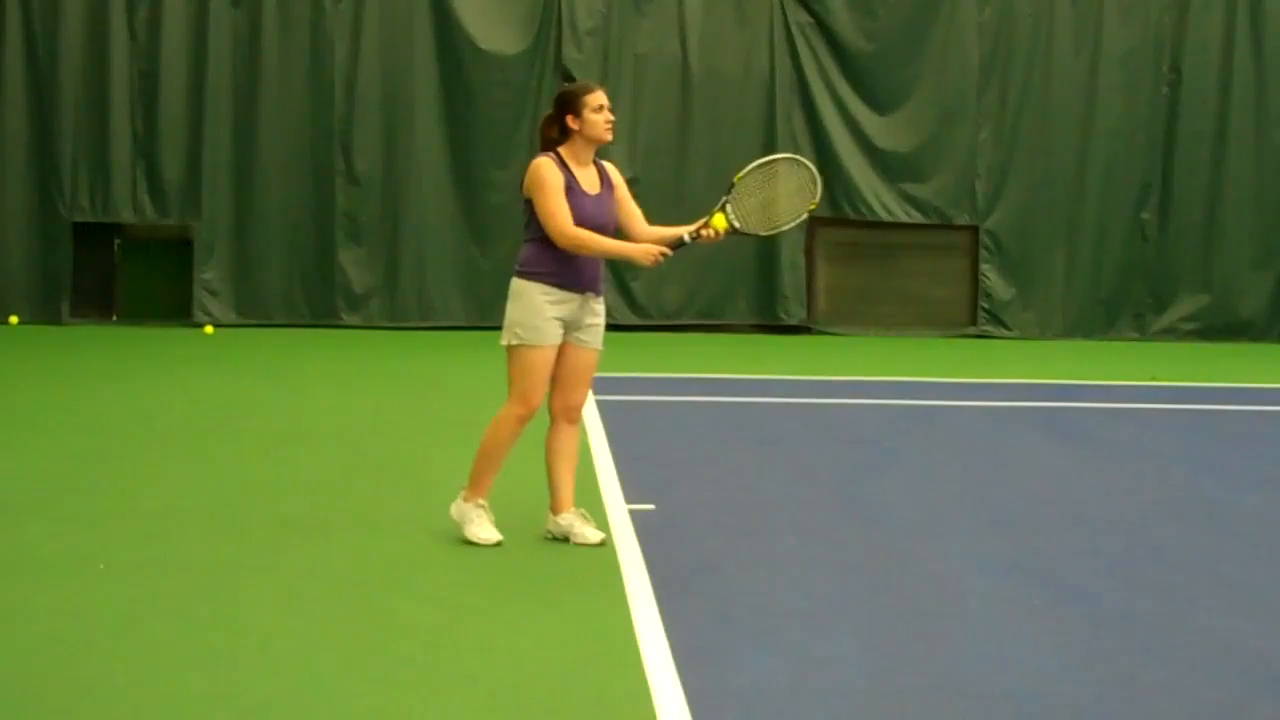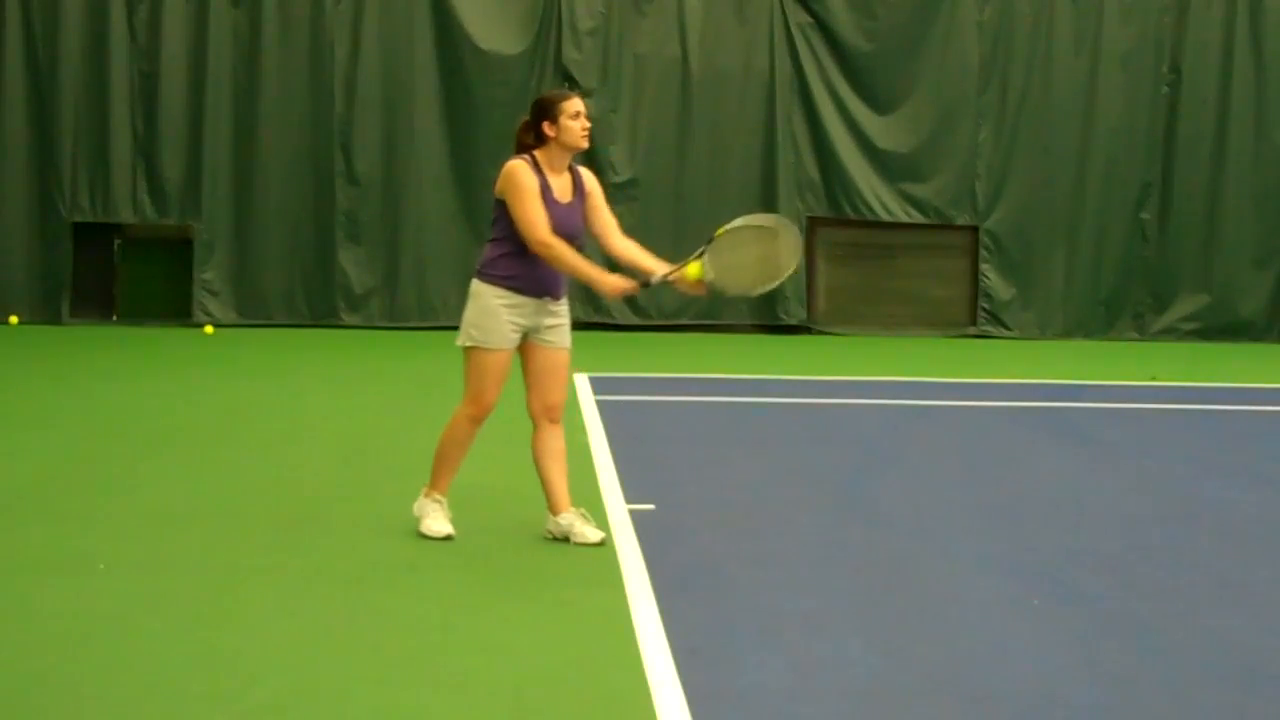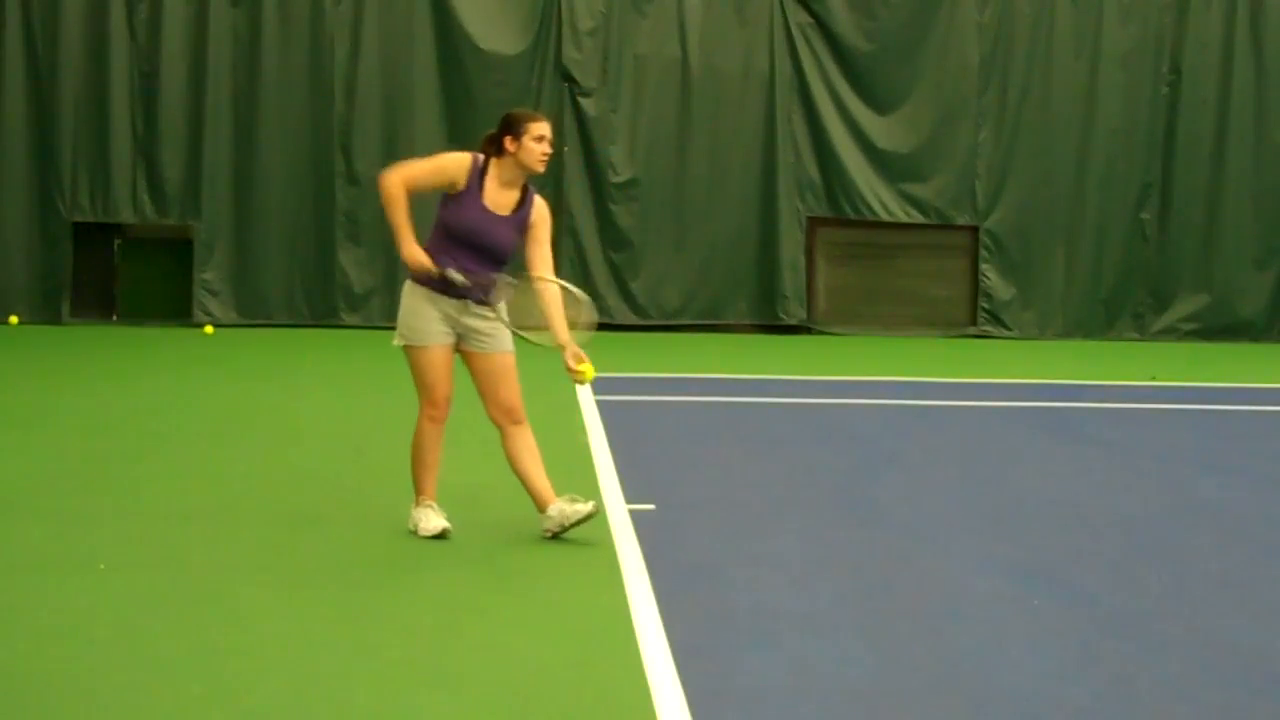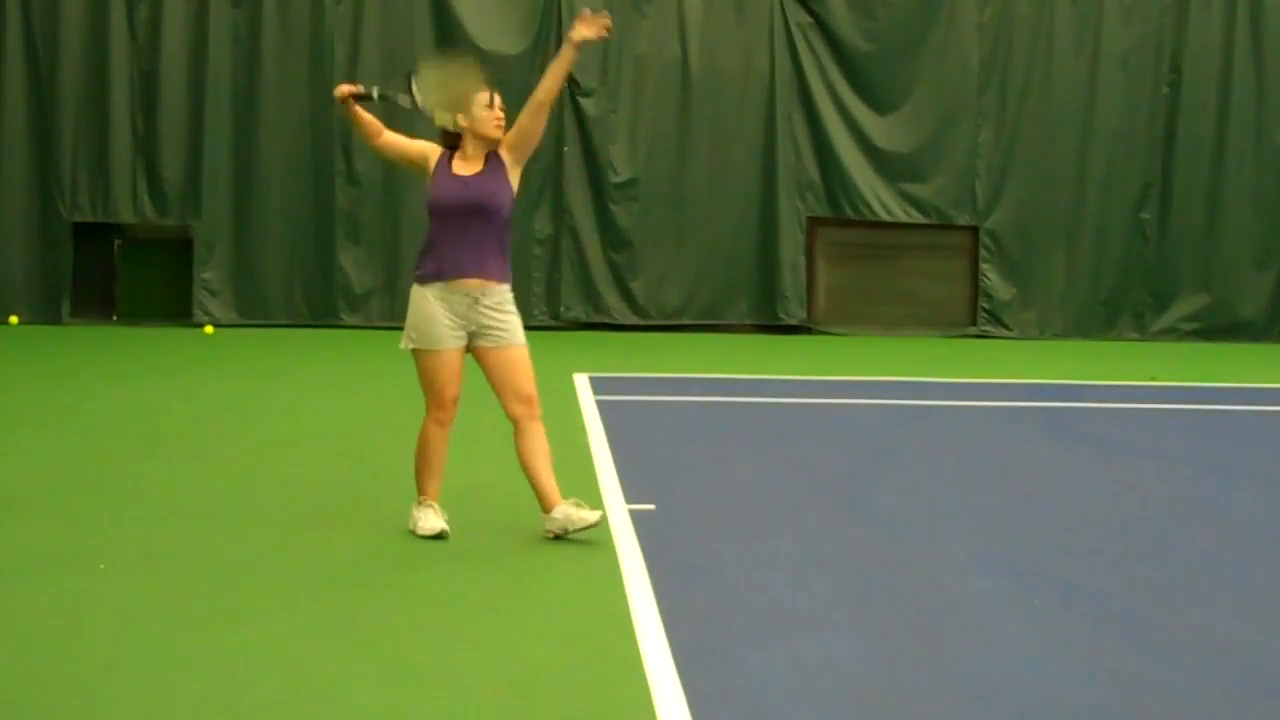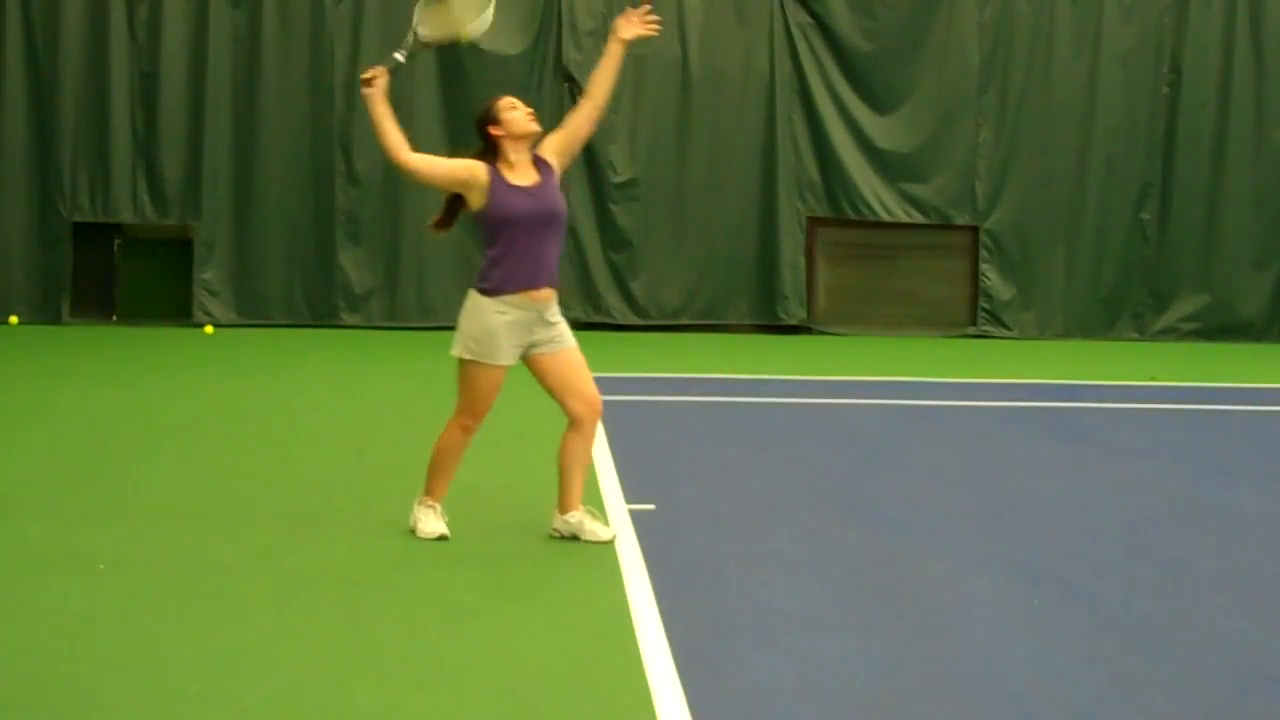
dt=0.4s
person 1, frame 1
left shoulder: (608, 173)
right shoulder: (545, 168)
left elbow: (641, 232)
right elbow: (565, 234)
left wrist: (693, 230)
right wrist: (629, 251)
left hip: (589, 302)
right hip: (542, 296)
left knee: (570, 411)
right knee: (524, 406)
left ankle: (563, 513)
right ankle: (472, 501)
person 1, frame 2
left shoulder: (584, 180)
right shoulder: (519, 171)
left elbow: (616, 241)
right elbow: (540, 241)
left wrist: (669, 272)
right wrist: (599, 280)
left hip: (551, 306)
right hip: (500, 299)
left knee: (550, 412)
right knee: (478, 407)
left ankle: (561, 514)
right ankle: (433, 499)
person 1, frame 3
left shoulder: (536, 209)
right shoulder: (464, 167)
left elbow: (543, 276)
right elbow: (392, 179)
left wrist: (563, 341)
right wrist: (406, 243)
left hip: (483, 312)
right hip: (429, 300)
left knee: (511, 413)
right knee: (435, 407)
left ankle: (551, 508)
right ankle: (425, 506)
person 1, frame 4
left shoulder: (509, 159)
right shoulder: (434, 158)
left elbow: (540, 102)
right elbow: (379, 136)
left wrist: (571, 47)
right wrist: (351, 104)
left hip: (494, 303)
right hip: (437, 300)
left knee: (526, 405)
right knee: (442, 409)
left ankle: (555, 510)
right ankle: (426, 505)
person 1, frame 5
left shoulder: (549, 162)
right shoulder: (478, 175)
left elbow: (593, 106)
right elbow: (403, 157)
left wrist: (617, 43)
right wrist: (377, 98)
left hip: (546, 316)
right hip: (496, 313)
left knee: (587, 408)
right knee: (469, 419)
left ankle: (570, 513)
right ankle: (428, 504)
